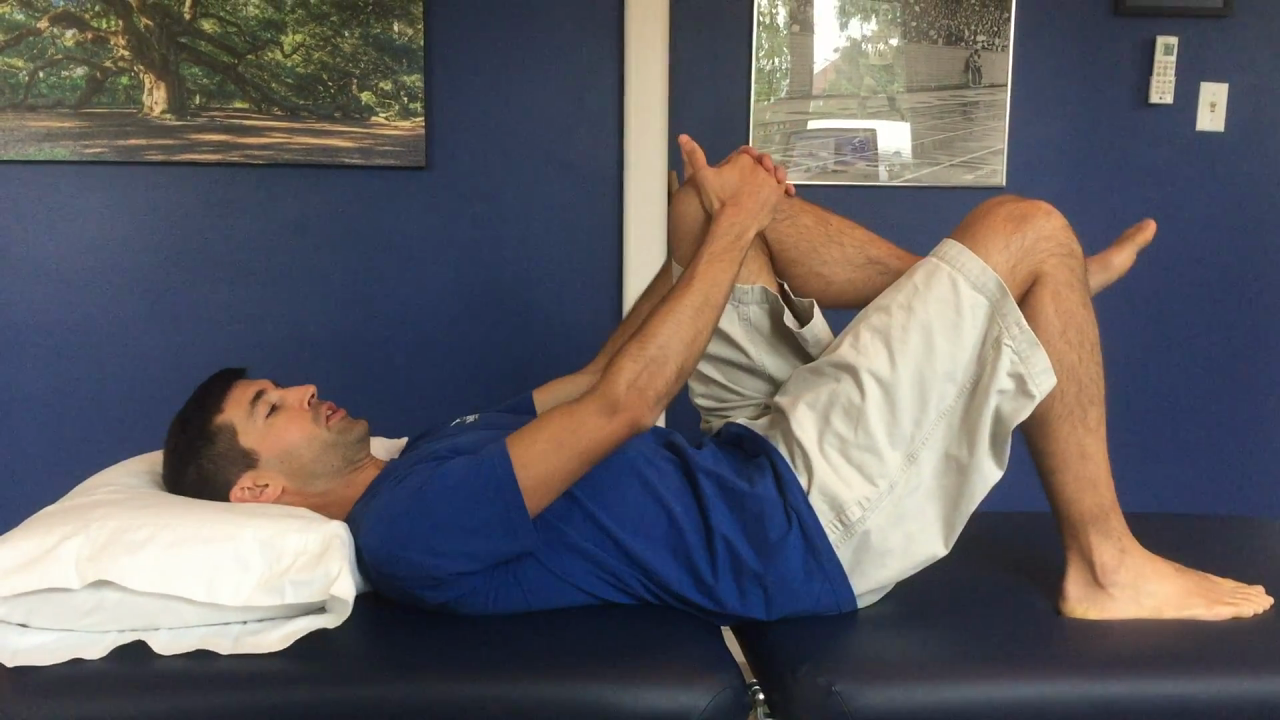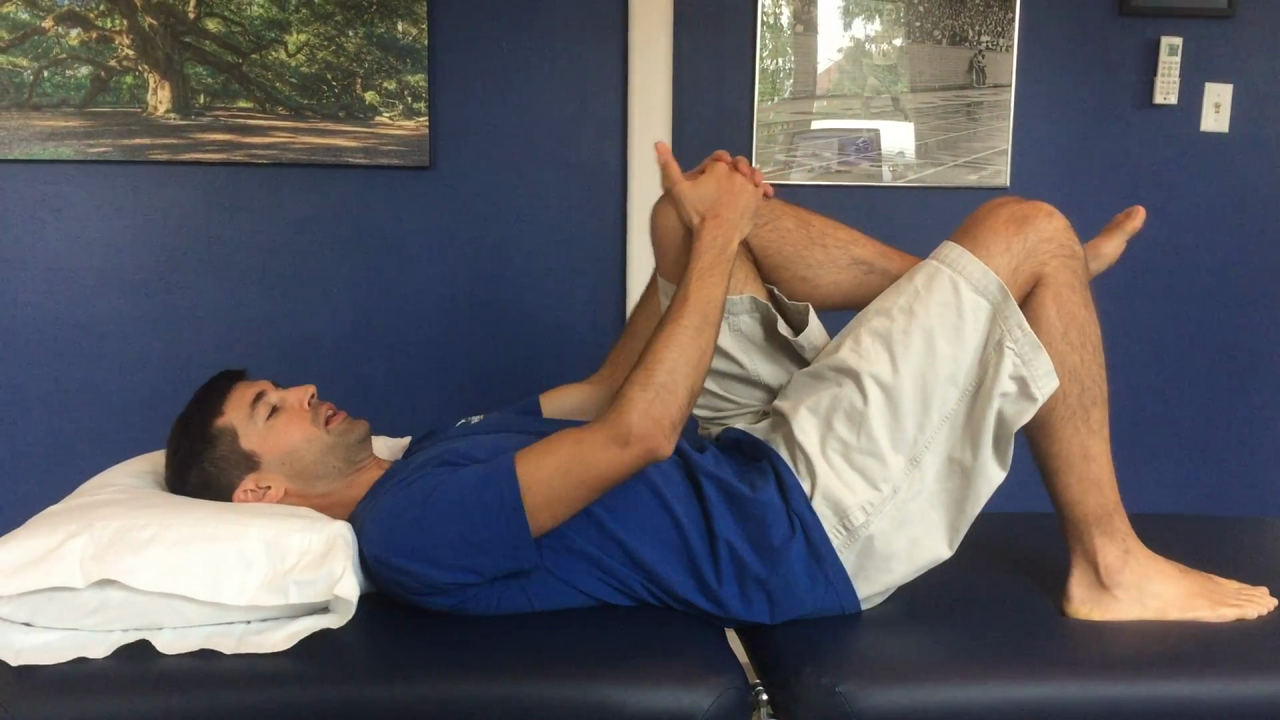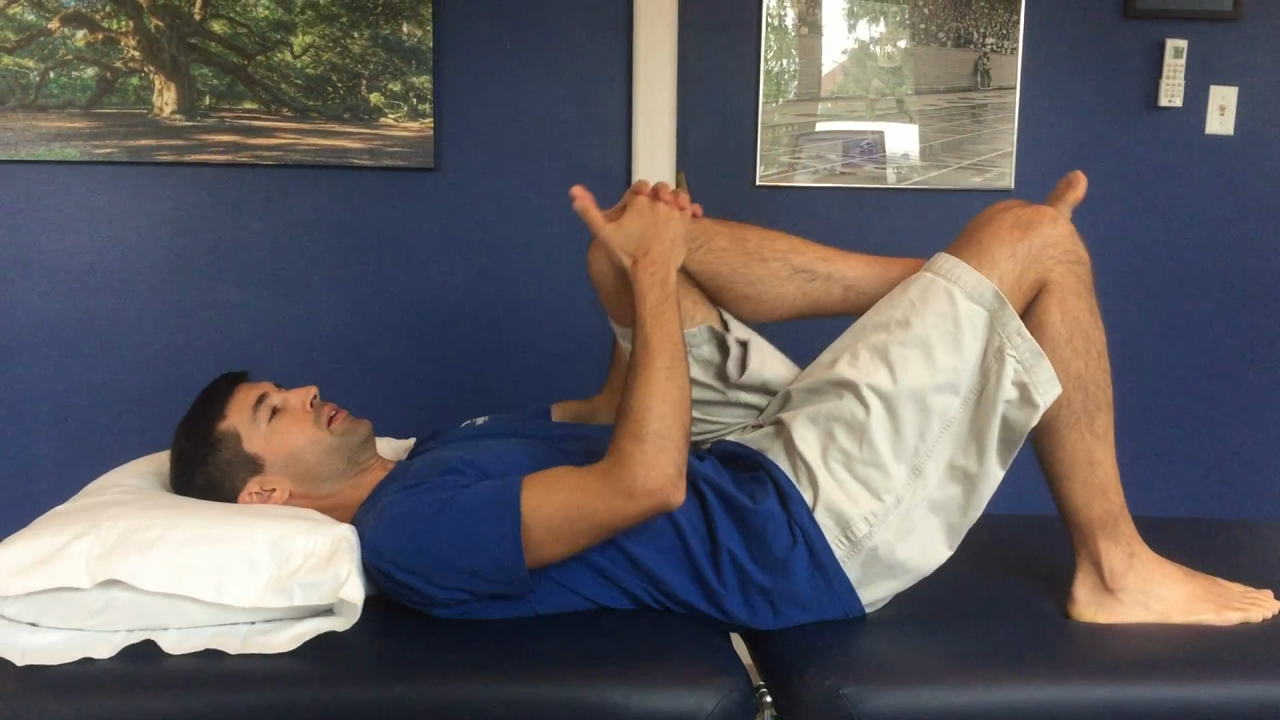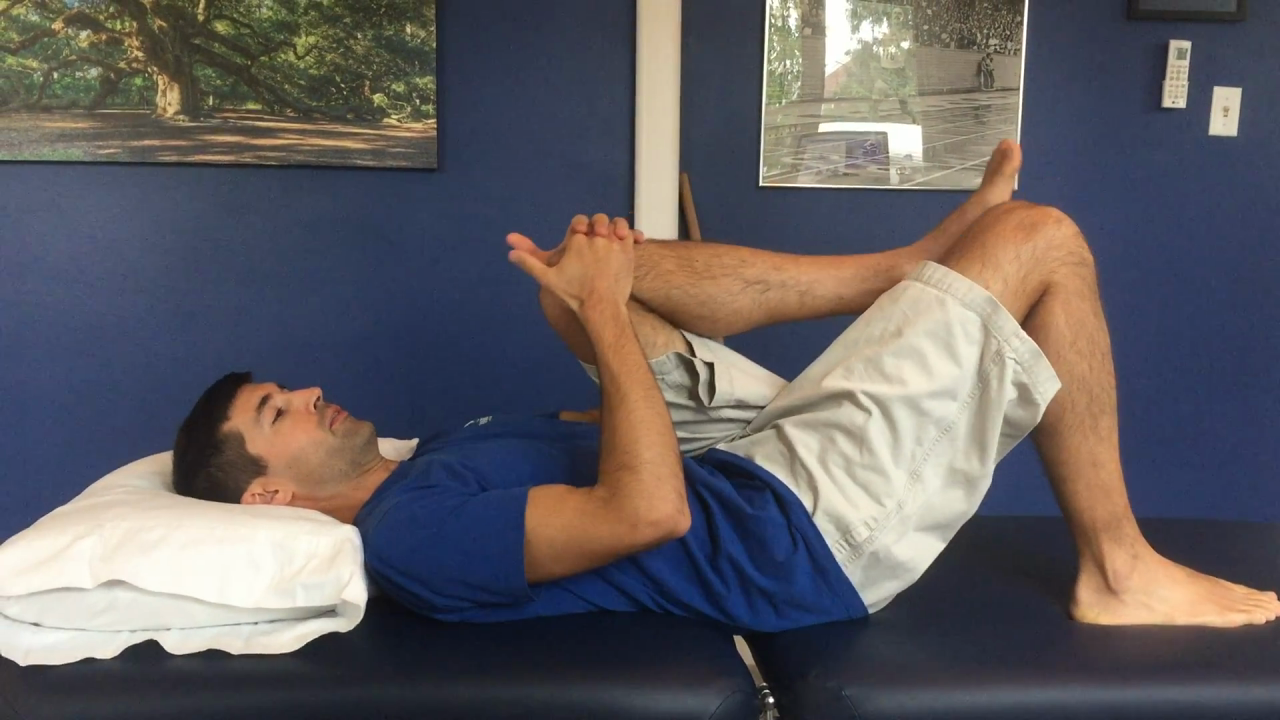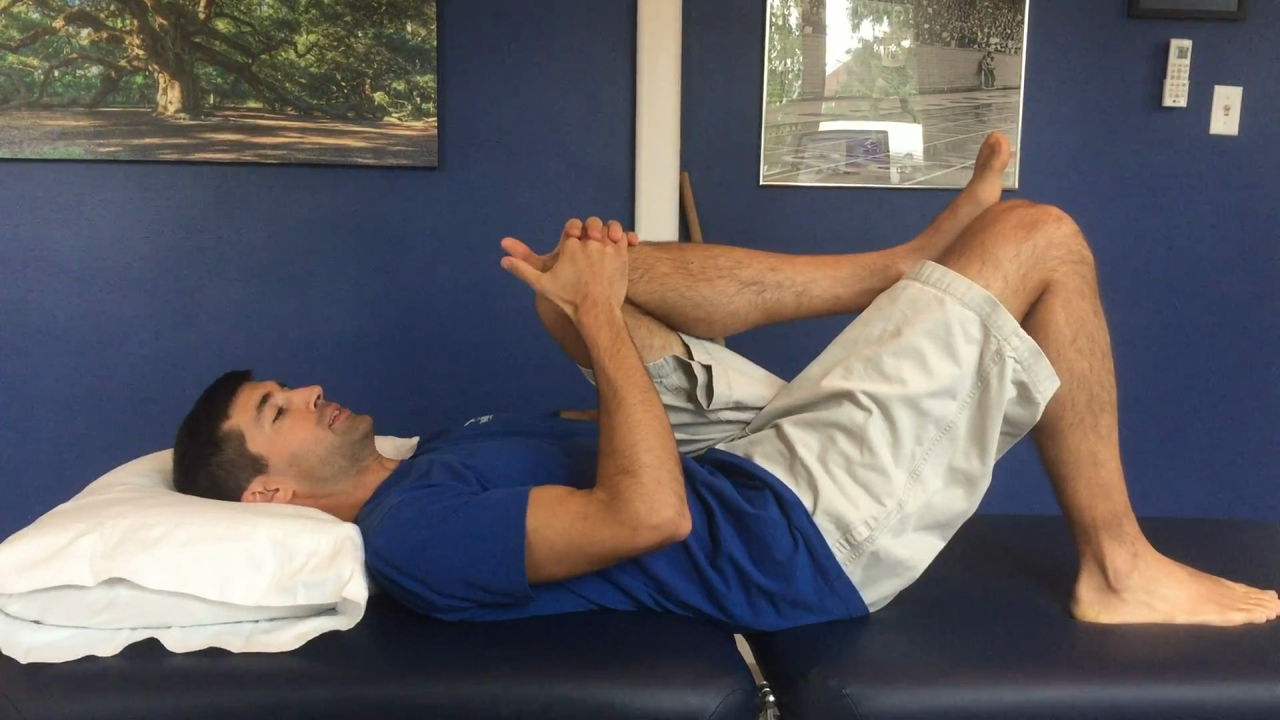
dt=0.4s
person 1, frame 1
left shoulder: (422, 467)
right shoulder: (414, 527)
left elbow: (595, 384)
right elbow: (624, 398)
left wrist: (718, 226)
right wrist: (735, 231)
left hip: (749, 457)
right hip: (808, 524)
left knee: (710, 205)
right knee: (1026, 227)
left ankle: (1027, 317)
right ankle: (1107, 565)
person 1, frame 2
left shoulder: (426, 462)
right shoulder: (415, 531)
left elbow: (601, 395)
right elbow: (639, 431)
left wrist: (704, 236)
right wrist: (720, 241)
left hip: (751, 461)
right hip: (808, 525)
left knee: (689, 217)
right knee: (1027, 227)
left ankle: (1026, 315)
right ankle: (1110, 566)
person 1, frame 3
left shoulder: (426, 466)
right shoulder: (414, 536)
left elbow: (606, 421)
right elbow: (648, 481)
left wrist: (647, 258)
right wrist: (655, 272)
left hip: (750, 461)
right hip: (806, 530)
left knee: (625, 251)
right knee: (1032, 238)
left ankle: (953, 294)
right ankle: (1115, 568)
person 1, frame 4
left shoulder: (429, 467)
right shoulder: (415, 538)
left elbow: (616, 433)
right elbow: (651, 509)
left wrist: (600, 294)
right wrist: (605, 311)
left hip: (744, 464)
right hip: (807, 529)
right knee: (1040, 241)
left ankle: (919, 263)
right ankle: (1119, 570)
person 1, frame 5
left shoulder: (430, 466)
right shoulder: (416, 536)
left elbow: (616, 433)
right elbow: (651, 513)
left wrist: (592, 297)
right wrist: (599, 317)
left hip: (741, 459)
right hip: (806, 527)
right knee: (1039, 238)
left ankle: (918, 262)
right ankle: (1119, 568)
